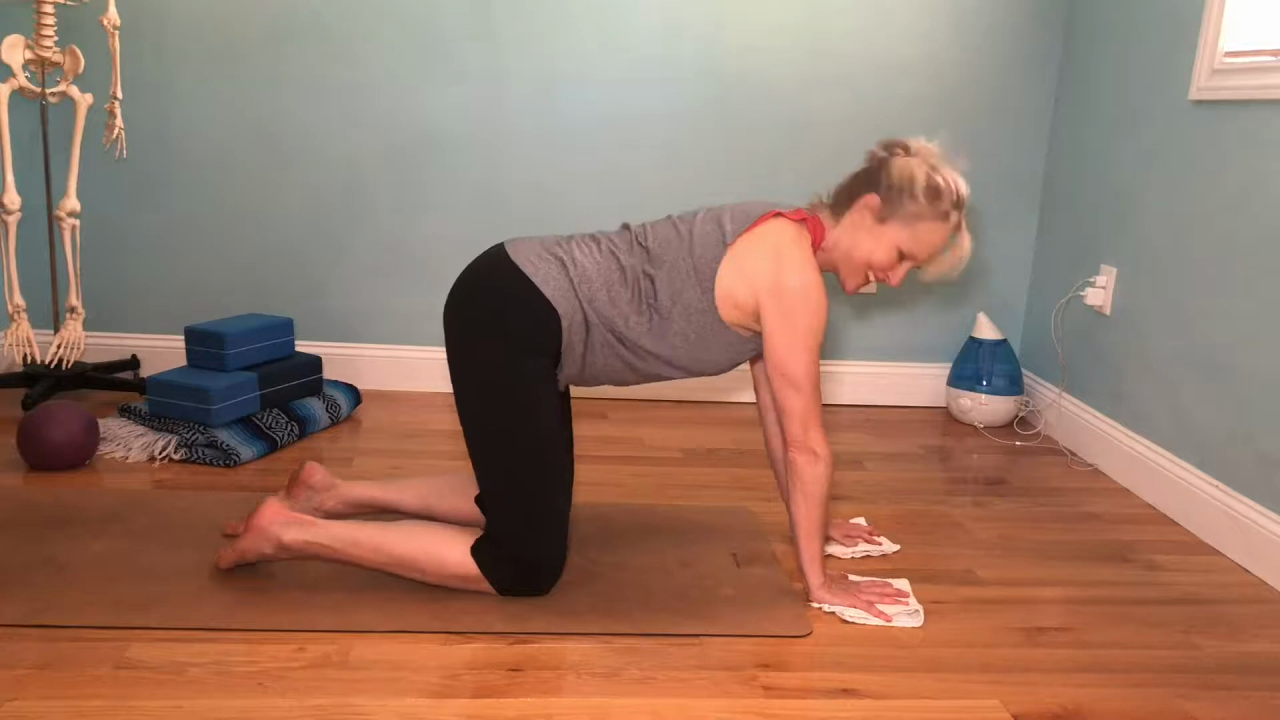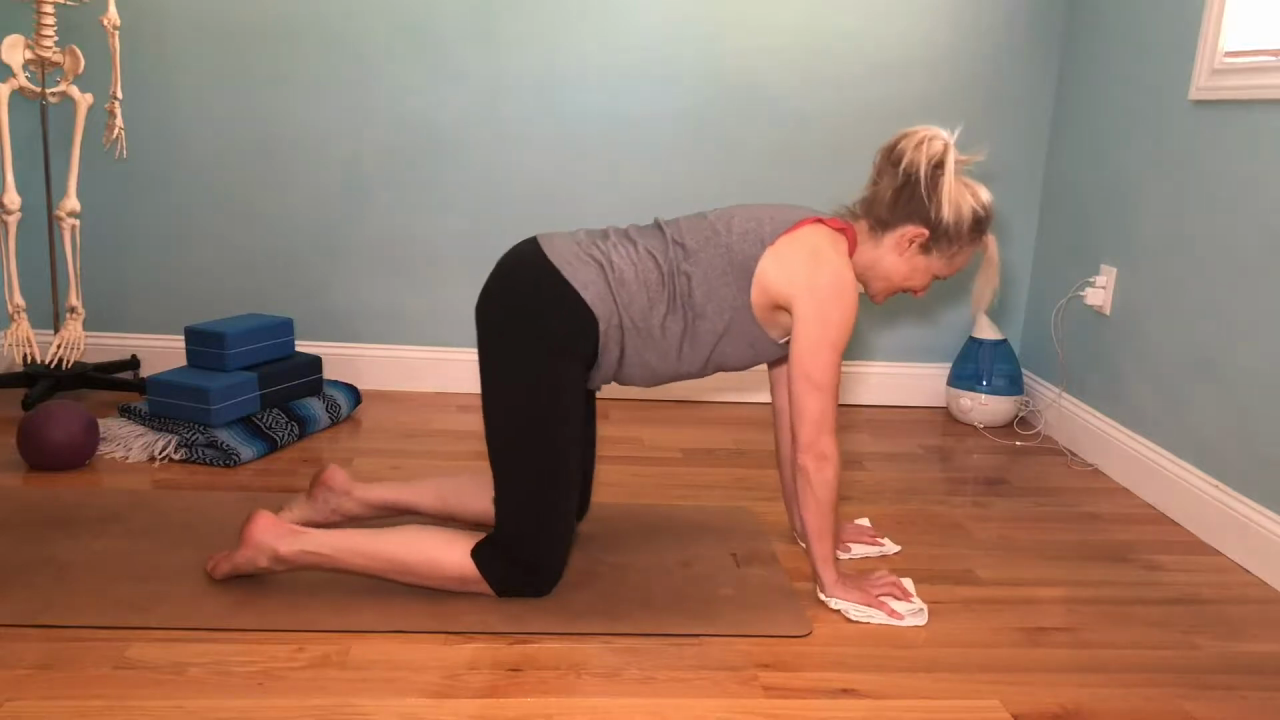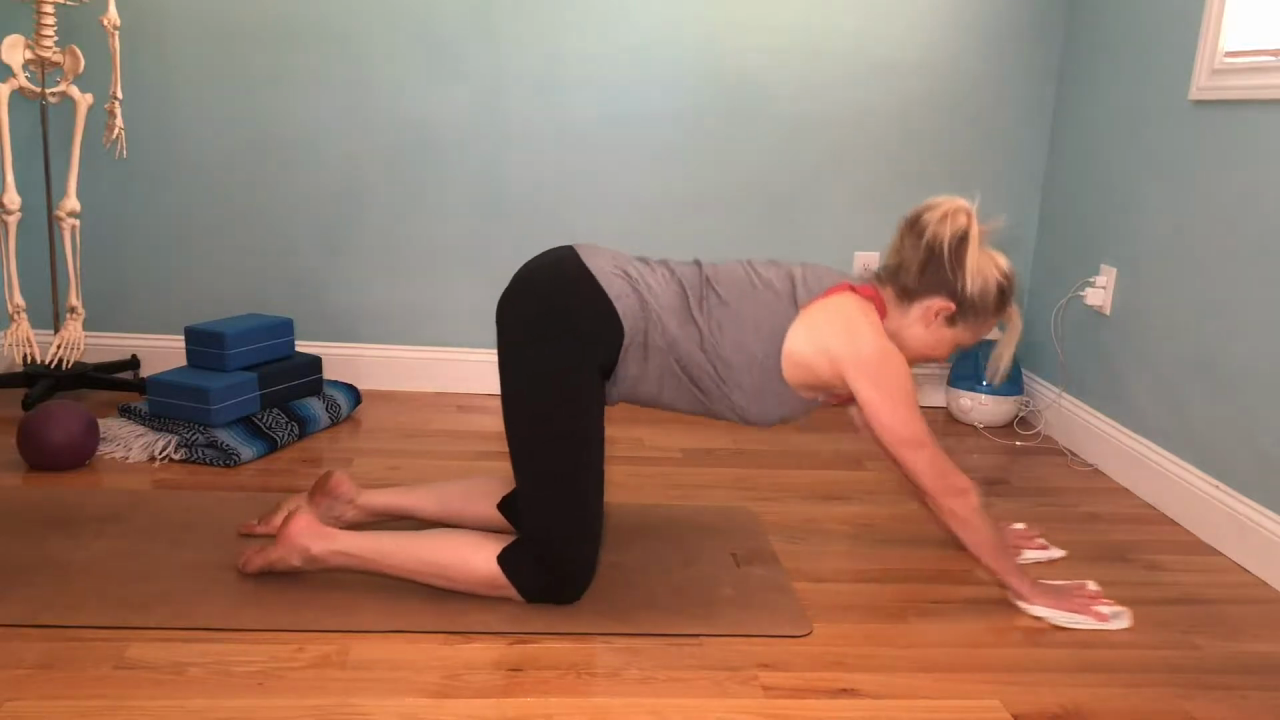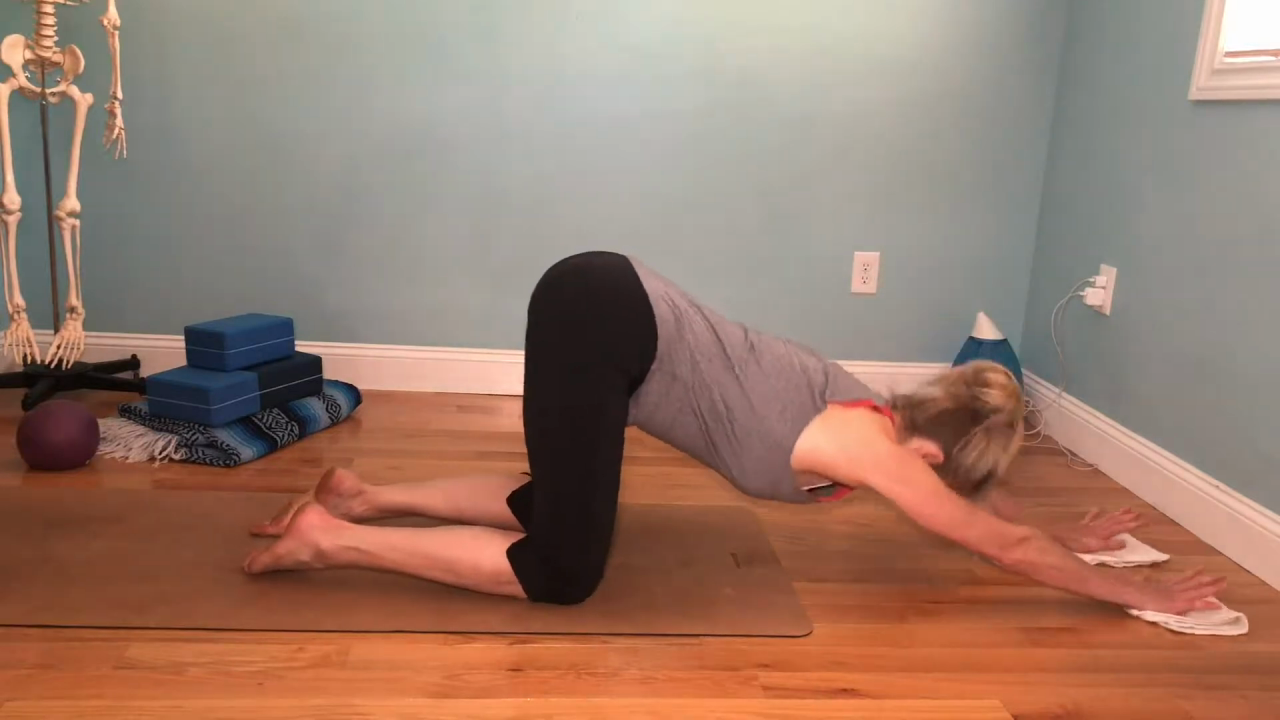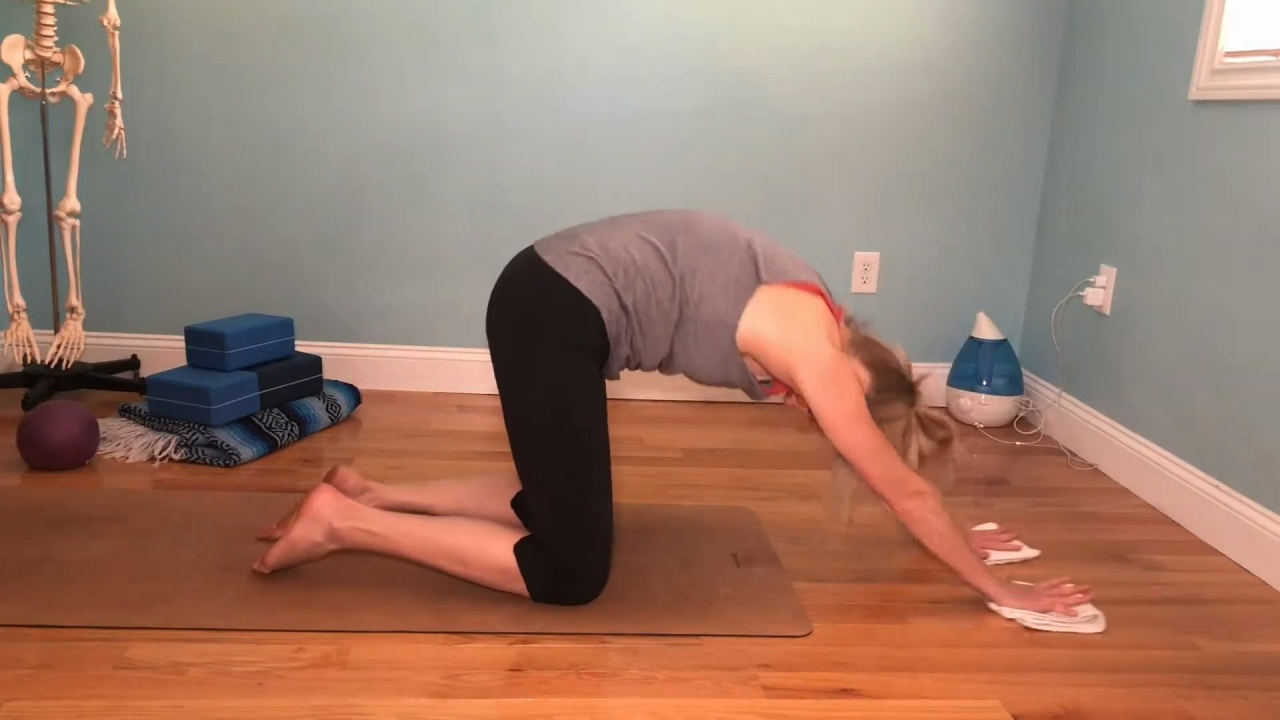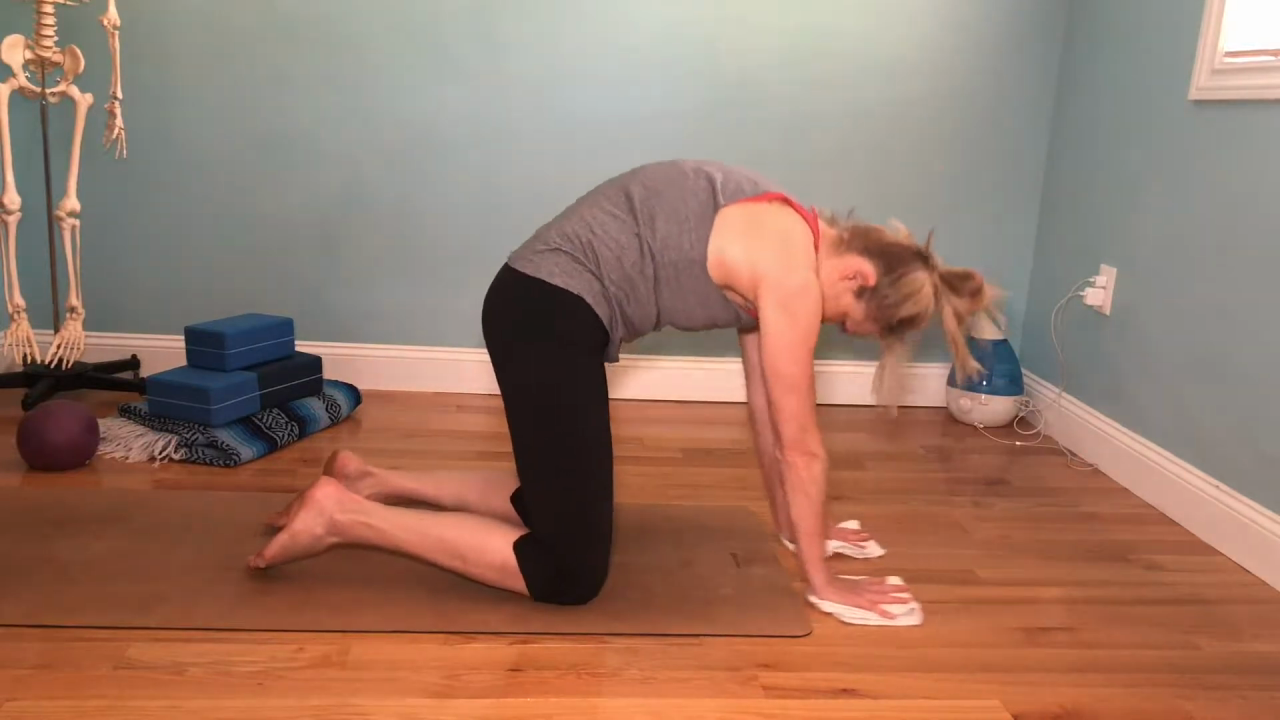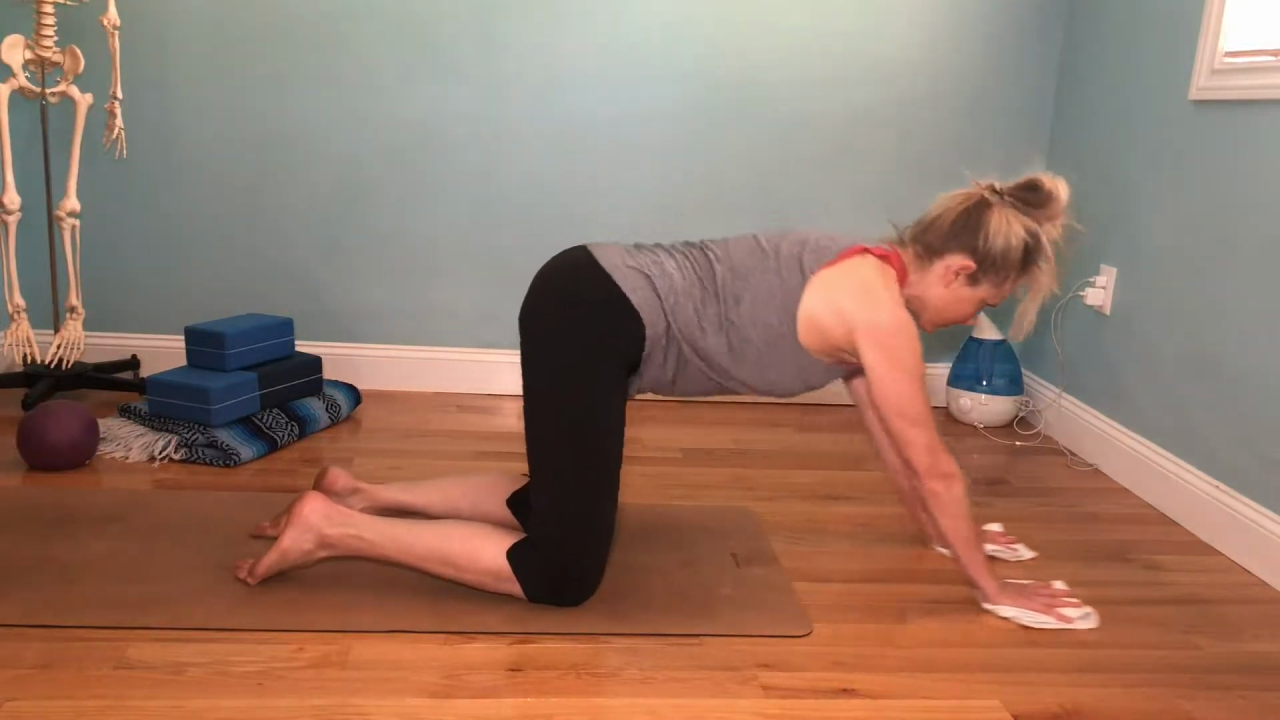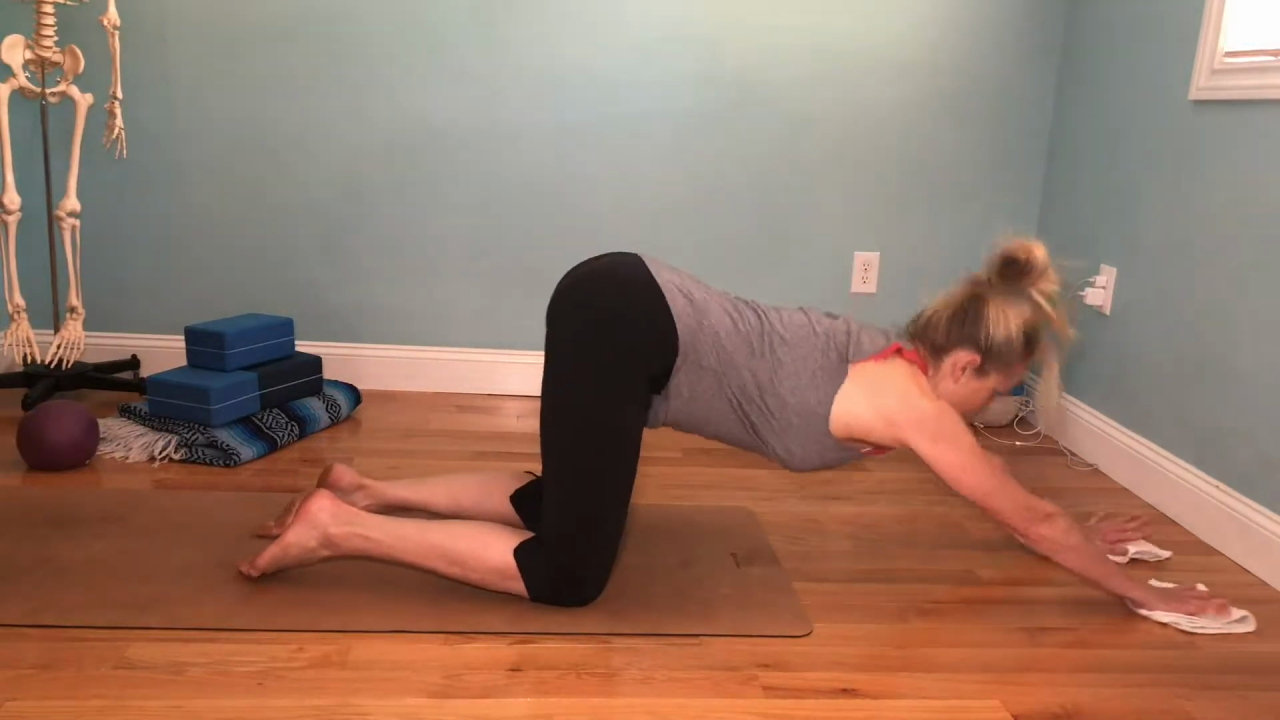
dt=0.5s
person 1, frame 1
left shoulder: (786, 248)
right shoulder: (794, 273)
left elbow: (777, 419)
right elbow: (806, 444)
left wrist: (811, 525)
right wrist: (820, 582)
left hip: (518, 304)
right hip: (511, 315)
left knee: (530, 508)
right knee: (529, 564)
left ankle: (335, 493)
right ankle: (296, 532)
person 1, frame 2
left shoulder: (810, 251)
right shoulder: (831, 275)
left elbow: (789, 419)
right elbow: (816, 445)
left wrist: (809, 525)
right wrist: (831, 576)
left hip: (544, 294)
right hip: (547, 314)
left knee: (556, 507)
right knee: (527, 564)
left ankle: (355, 495)
right ankle: (288, 542)
person 1, frame 3
left shoulder: (850, 308)
right shoulder: (862, 341)
left elbow: (928, 474)
right elbow: (941, 479)
left wrist: (984, 532)
right wrist: (1021, 583)
left hip: (563, 299)
right hip: (569, 322)
left knee: (552, 507)
right knee: (555, 571)
left ankle: (353, 497)
right ankle: (321, 541)
person 1, frame 4
left shoulder: (874, 411)
right shoulder: (869, 449)
left elbow: (996, 525)
right elbow: (1003, 542)
left wrist: (1071, 537)
right wrist: (1142, 595)
left hip: (595, 299)
right hip: (601, 323)
left knee: (557, 503)
right knee: (562, 569)
left ankle: (363, 495)
right ankle: (333, 538)
person 1, frame 5
left shoulder: (811, 321)
right shoulder: (814, 345)
left elbow: (894, 480)
right elbow: (900, 485)
left wrist: (952, 537)
right wrist: (998, 591)
left hip: (548, 296)
right hip: (554, 313)
left knee: (564, 505)
right knee: (572, 571)
left ankle: (370, 494)
right ankle: (347, 523)
person 1, frame 6
left shoulder: (781, 245)
right shoulder: (789, 265)
left elbow: (766, 411)
right elbow: (801, 444)
left wrist: (790, 523)
right wrist: (822, 577)
left hip: (544, 303)
right hip: (549, 313)
left knee: (560, 500)
right knee: (571, 571)
left ankle: (372, 480)
right ankle: (346, 516)
person 1, frame 7
left shoulder: (867, 280)
right shoulder: (880, 311)
left elbow: (892, 440)
right elbow: (934, 467)
left wrist: (943, 530)
right wrist: (991, 584)
left hip: (584, 299)
right hip: (591, 320)
left knee: (554, 507)
right knee: (563, 573)
left ankle: (361, 493)
right ankle: (334, 529)
person 1, frame 8
left shoulder: (900, 356)
right shoulder: (909, 403)
left elbow: (1013, 506)
right elbow: (1030, 516)
left wrist: (1081, 537)
right wrist: (1142, 594)
left hip: (616, 300)
right hip: (622, 328)
left knee: (563, 507)
right knee: (567, 571)
left ankle: (368, 490)
right ankle: (342, 529)
